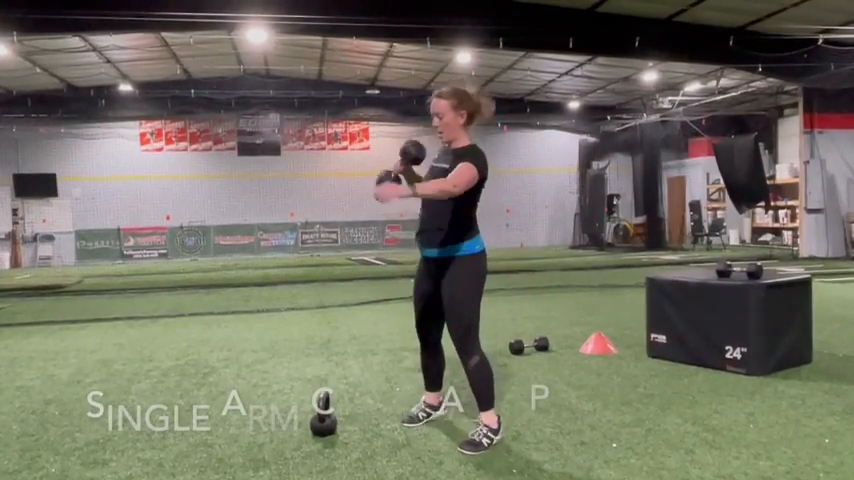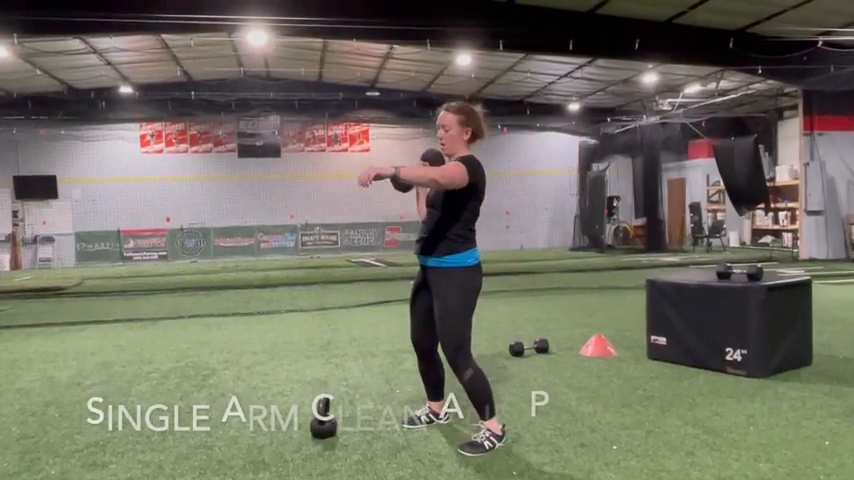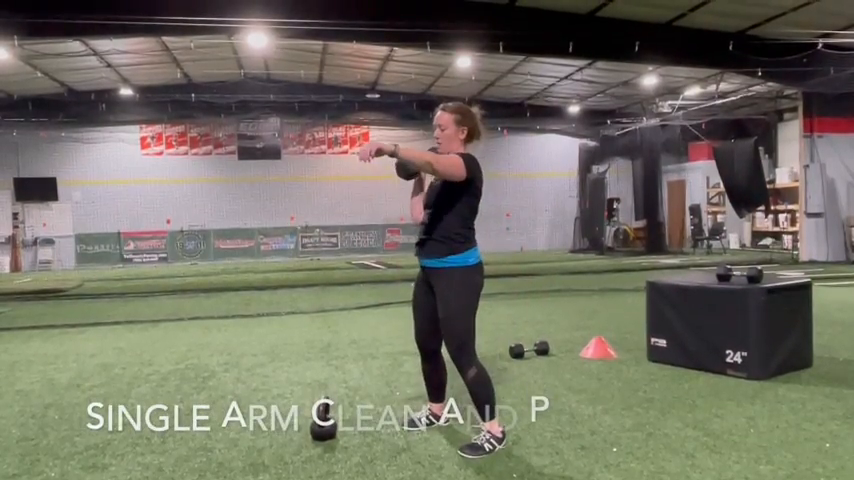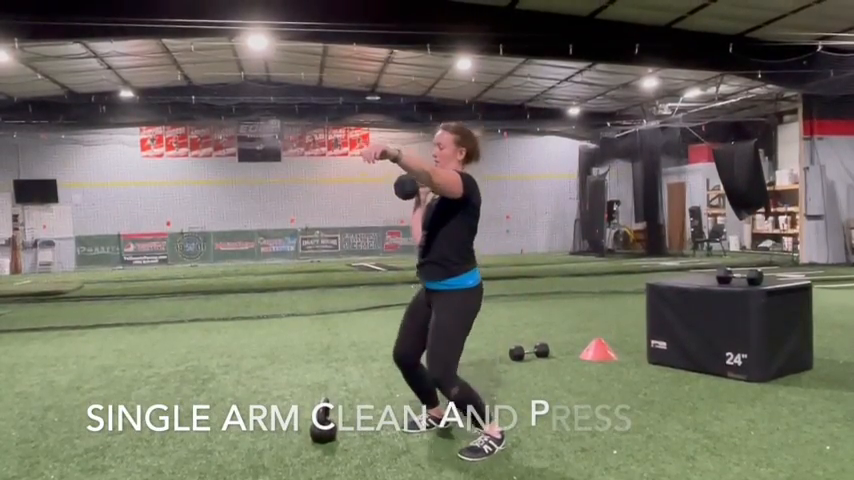
dt=0.3s
person 1, frame 1
left shoulder: (472, 156)
right shoulder: (443, 152)
left elbow: (450, 186)
right elbow: (430, 195)
left wrist: (404, 189)
right wrist: (405, 173)
left hip: (462, 260)
right hip: (431, 259)
left knee: (464, 340)
right knee: (426, 333)
left ankle: (490, 422)
right ankle: (432, 402)
person 1, frame 2
left shoulder: (469, 168)
right shoulder: (447, 168)
left elbow: (436, 177)
right elbow: (429, 214)
left wrist: (388, 171)
right wrist: (416, 178)
left hip: (457, 272)
right hip: (430, 269)
left knee: (456, 352)
right knee: (422, 344)
left ankle: (493, 427)
right ankle: (436, 409)
person 1, frame 3
left shoulder: (466, 166)
right shoulder: (441, 175)
left elbow: (430, 161)
right elbow: (419, 215)
left wrist: (389, 148)
right wrist: (418, 179)
left hip: (459, 271)
right hip: (430, 270)
left knee: (461, 352)
right knee: (426, 344)
left ankle: (494, 430)
right ankle: (436, 411)
person 1, frame 4
left shoulder: (463, 185)
right shoulder: (441, 195)
left elbow: (428, 172)
right elbow: (420, 237)
left wrist: (392, 153)
right wrist: (418, 200)
left hip: (458, 293)
right hip: (431, 290)
left knee: (442, 371)
right knee: (404, 355)
left ankle: (492, 432)
right ankle: (435, 414)
